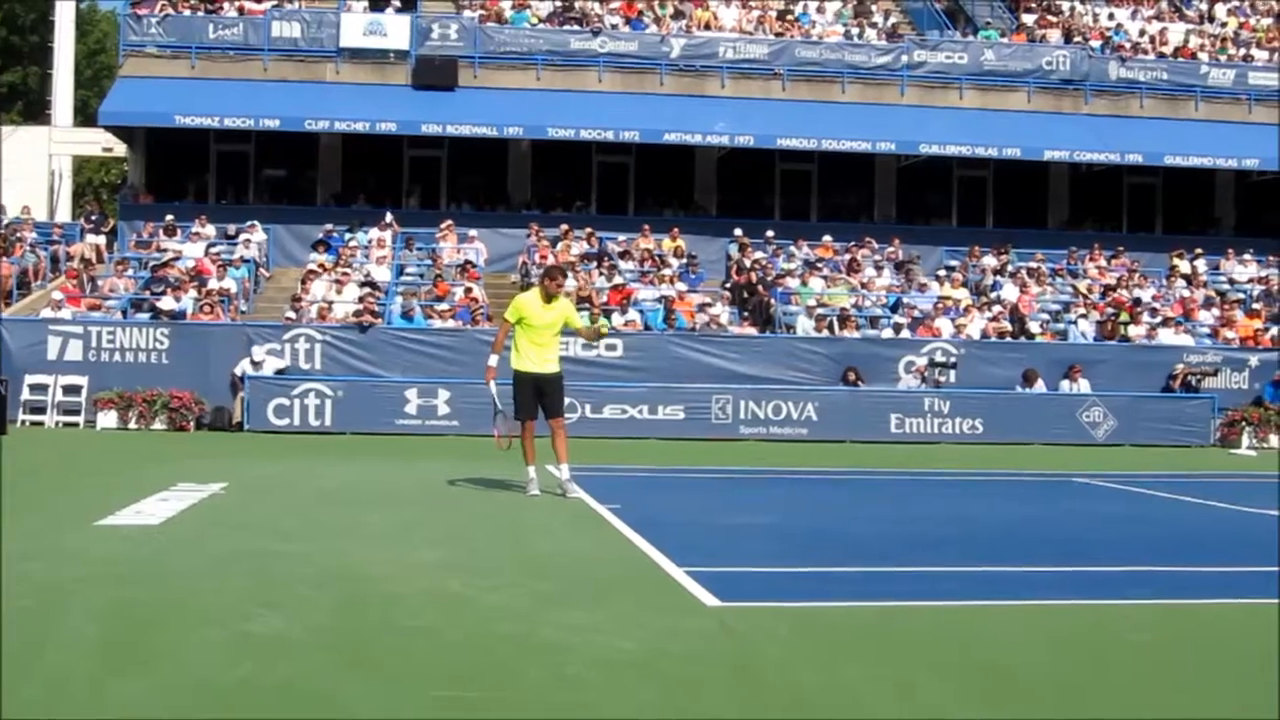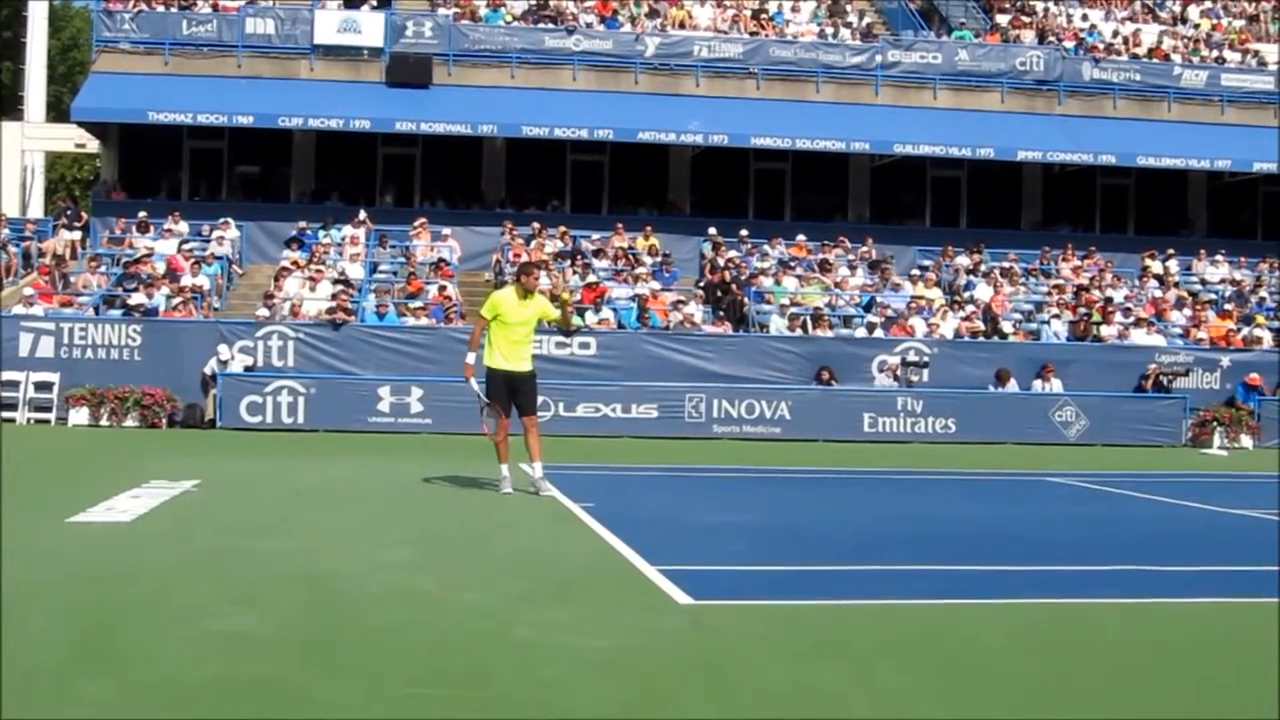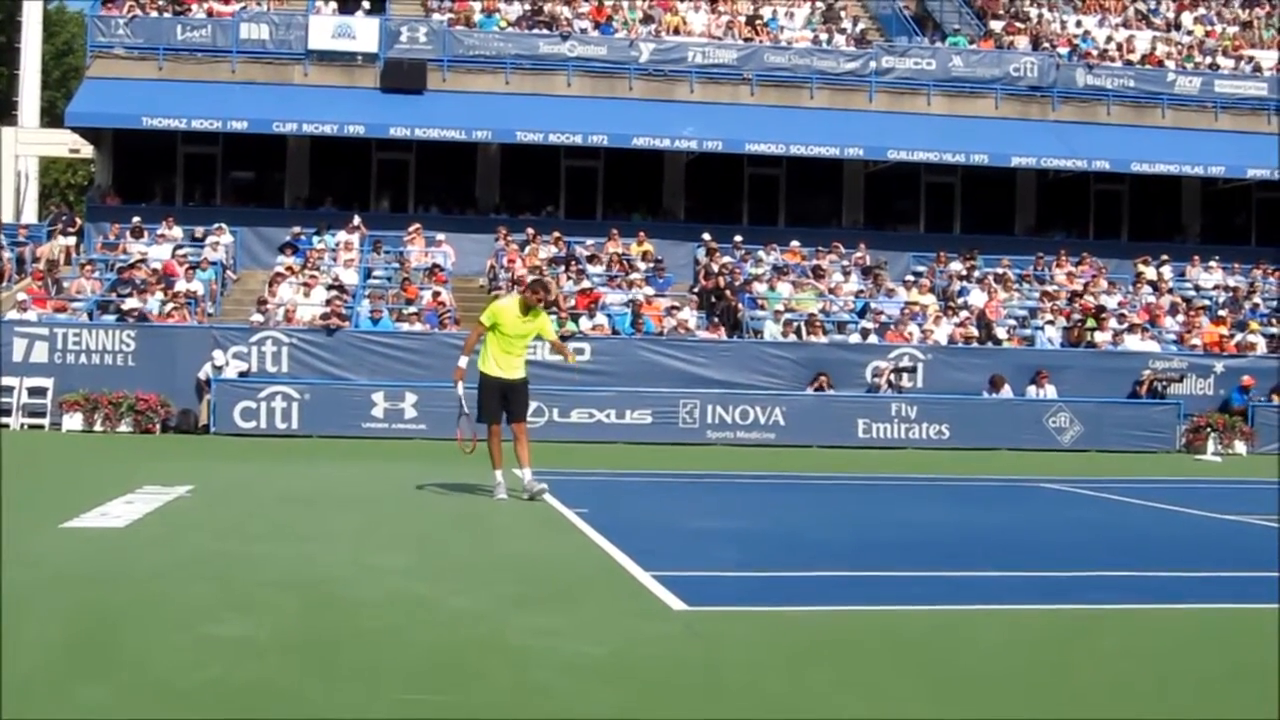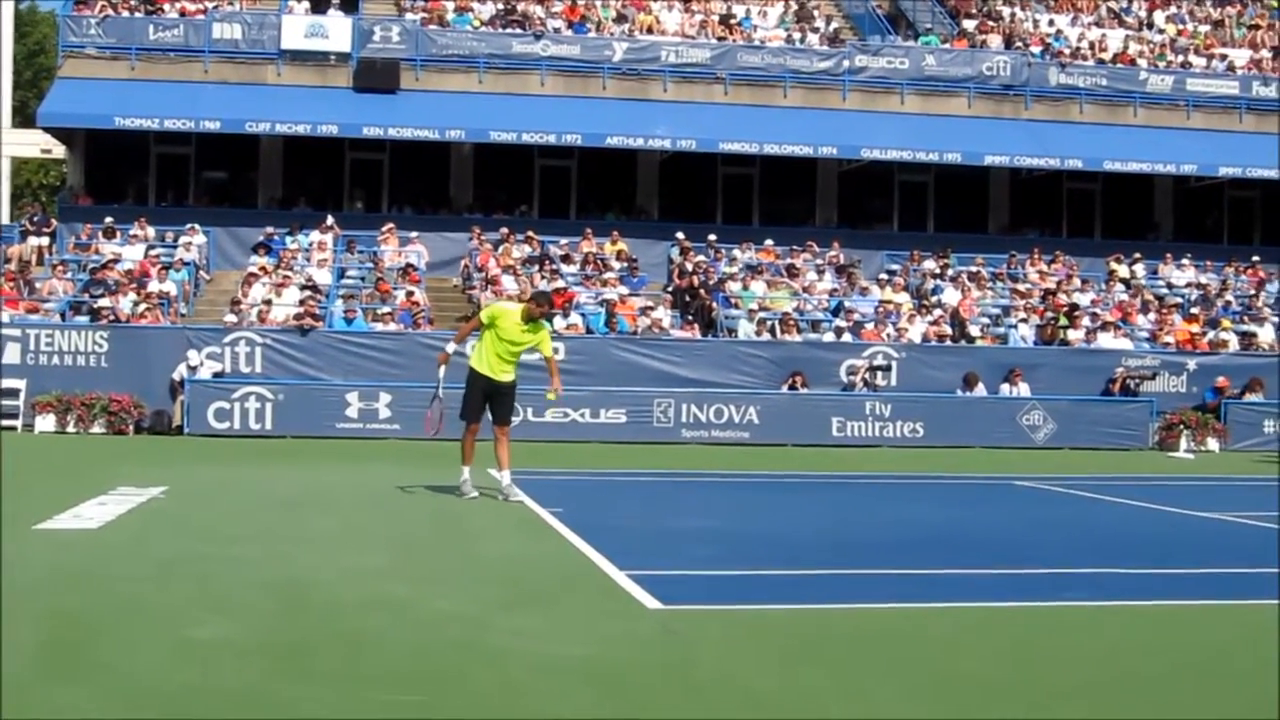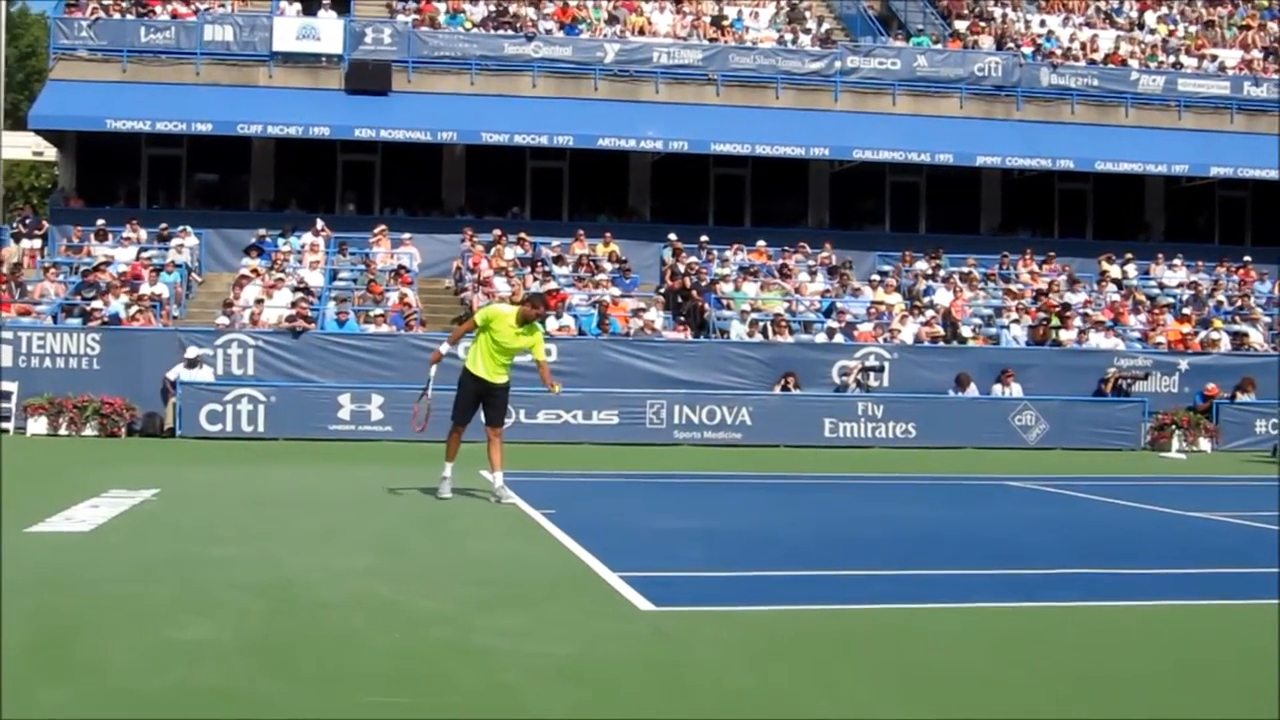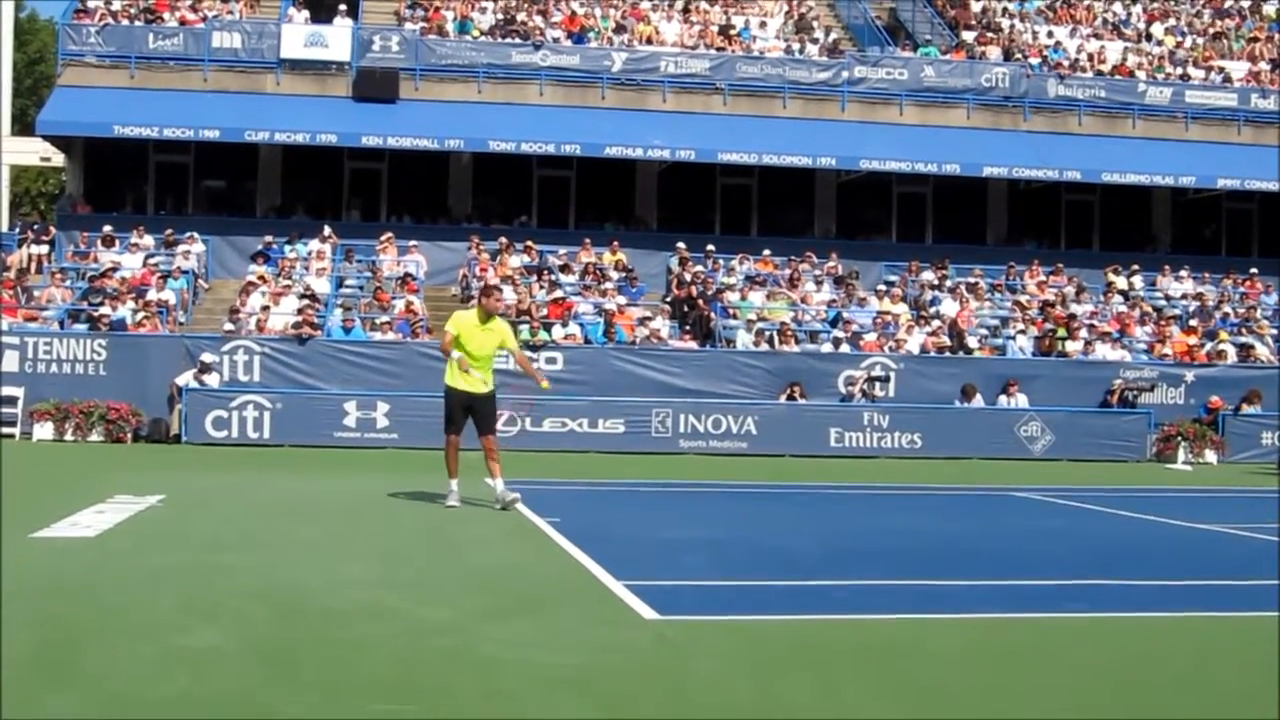
dt=0.7s
person 1, frame 1
left shoulder: (565, 305)
right shoulder: (522, 301)
left elbow: (582, 331)
right elbow: (503, 332)
left wrist: (596, 332)
right wrist: (492, 364)
left hip: (551, 372)
right hip: (525, 373)
left knee: (558, 424)
right knee: (528, 426)
left ankle: (565, 477)
right ankle: (532, 476)
person 1, frame 2
left shoulder: (540, 302)
right shoulder: (499, 298)
left elbow: (565, 325)
right elbow: (479, 328)
left wrist: (566, 310)
right wrist: (470, 361)
left hip: (524, 370)
right hip: (498, 370)
left knee: (531, 423)
left ankle: (538, 476)
right ankle: (505, 475)
person 1, frame 3
left shoulder: (541, 317)
right shoulder: (500, 307)
left elbow: (555, 343)
right elbow: (476, 334)
left wrist: (564, 350)
right wrist: (461, 365)
left hip: (517, 378)
right hip: (491, 376)
left knee: (520, 430)
right knee: (494, 430)
left ankle: (528, 481)
right ankle: (499, 481)
person 1, frame 4
left shoulder: (541, 330)
right shoulder: (501, 309)
left elbow: (549, 358)
right elbow: (470, 326)
left wrist: (555, 378)
right wrist: (449, 351)
left hip: (506, 381)
right hip: (480, 374)
left knee: (502, 432)
right knee: (472, 427)
left ankle: (506, 483)
right ankle: (465, 478)
person 1, frame 5
left shoulder: (535, 334)
right shoulder: (496, 312)
left elbow: (542, 364)
right elbow: (465, 328)
left wrist: (550, 383)
right wrist: (443, 349)
left hip: (499, 383)
right hip: (473, 376)
left knee: (495, 433)
right knee: (458, 427)
left ankle: (498, 485)
right ankle: (446, 476)
person 1, frame 6
left shoulder: (501, 327)
right shoulder: (460, 318)
left elbow: (518, 355)
right elbow: (444, 344)
left wrist: (537, 376)
right wrist: (457, 356)
left hip: (484, 391)
right hip: (457, 388)
left knee: (489, 441)
right knee: (452, 439)
left ankle: (500, 491)
right ankle: (453, 489)
